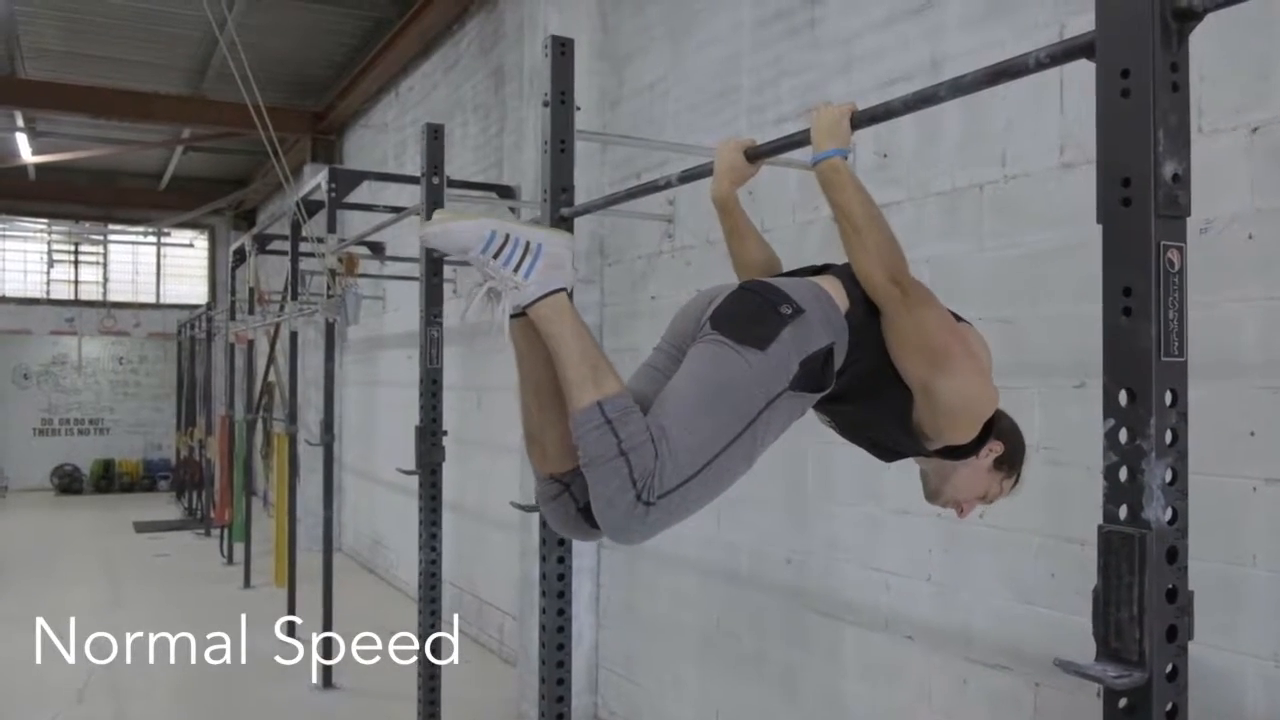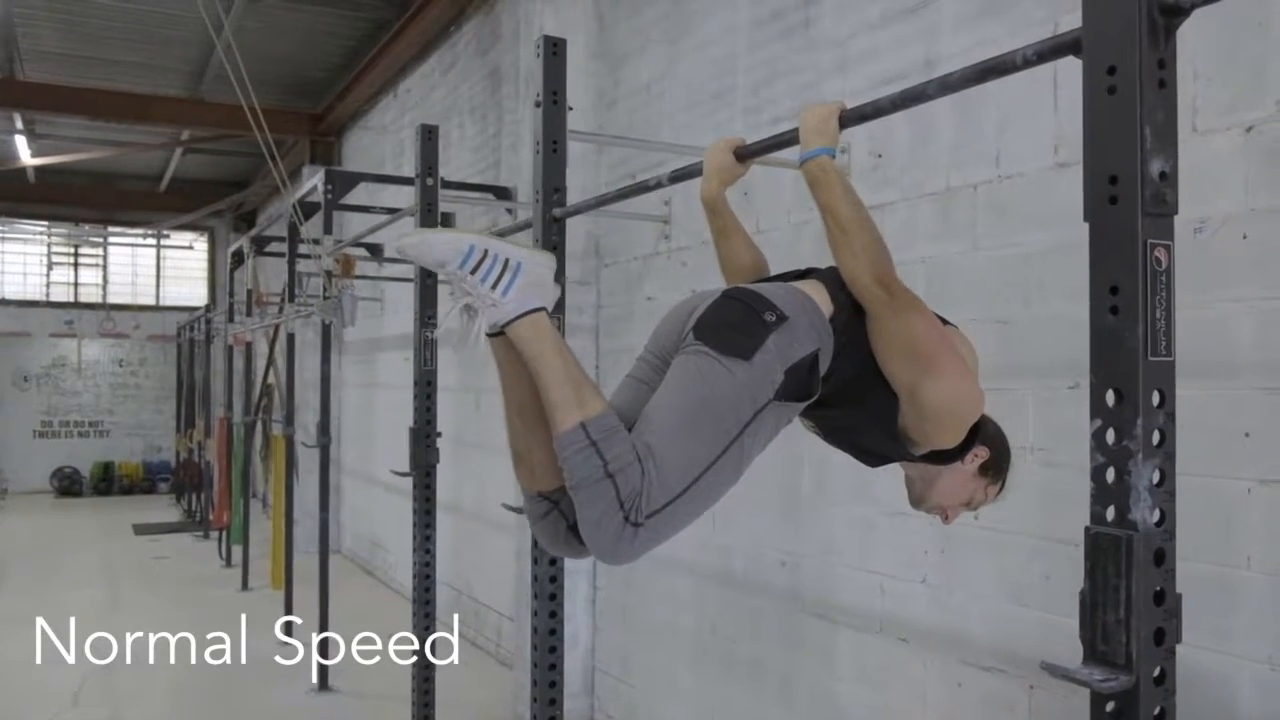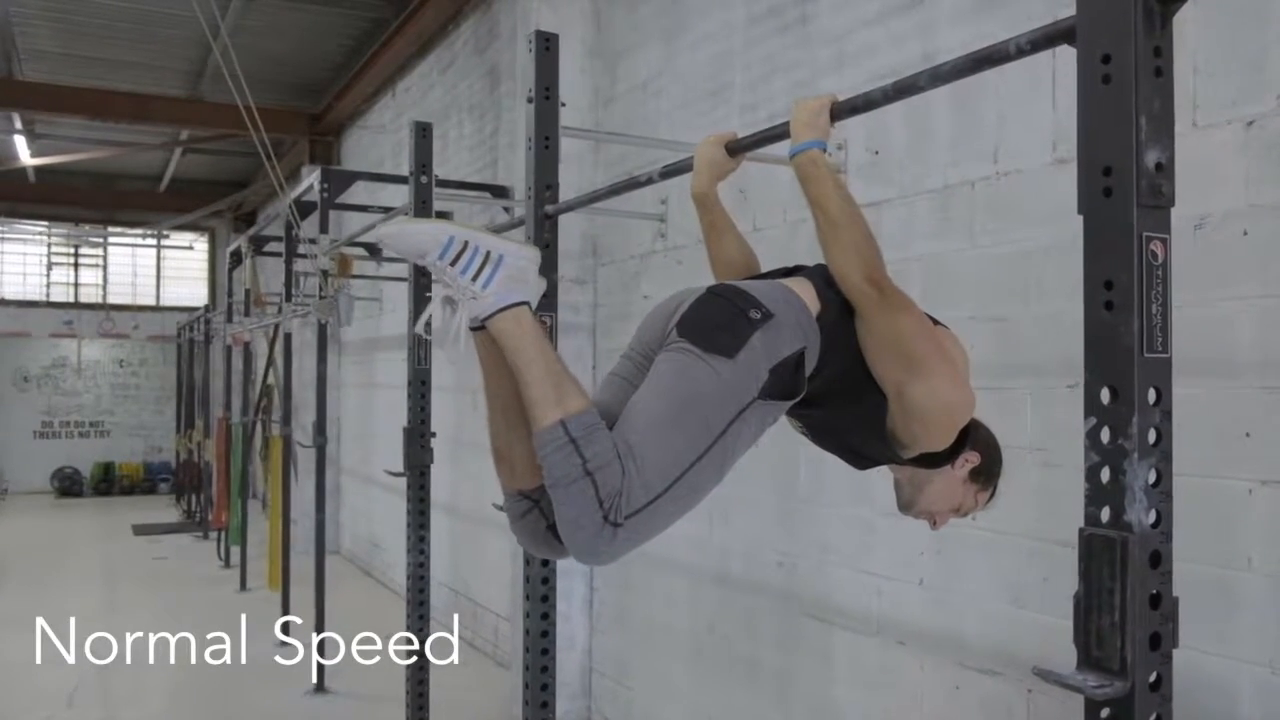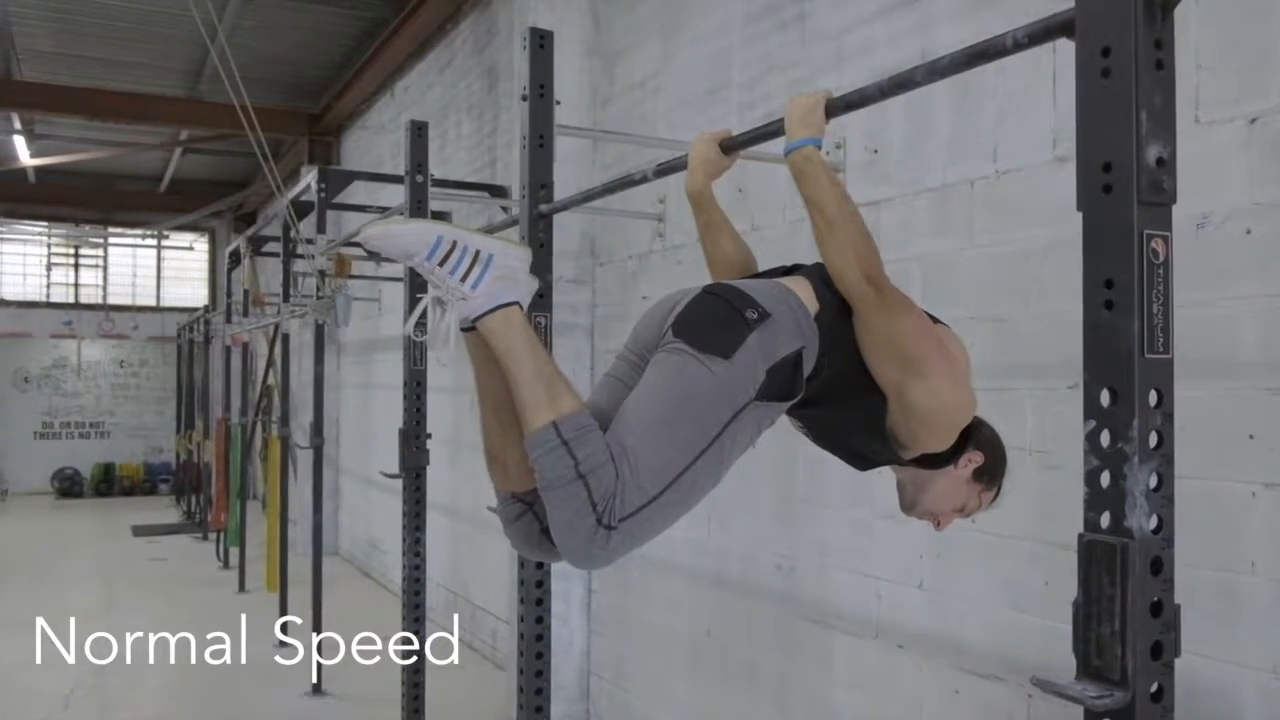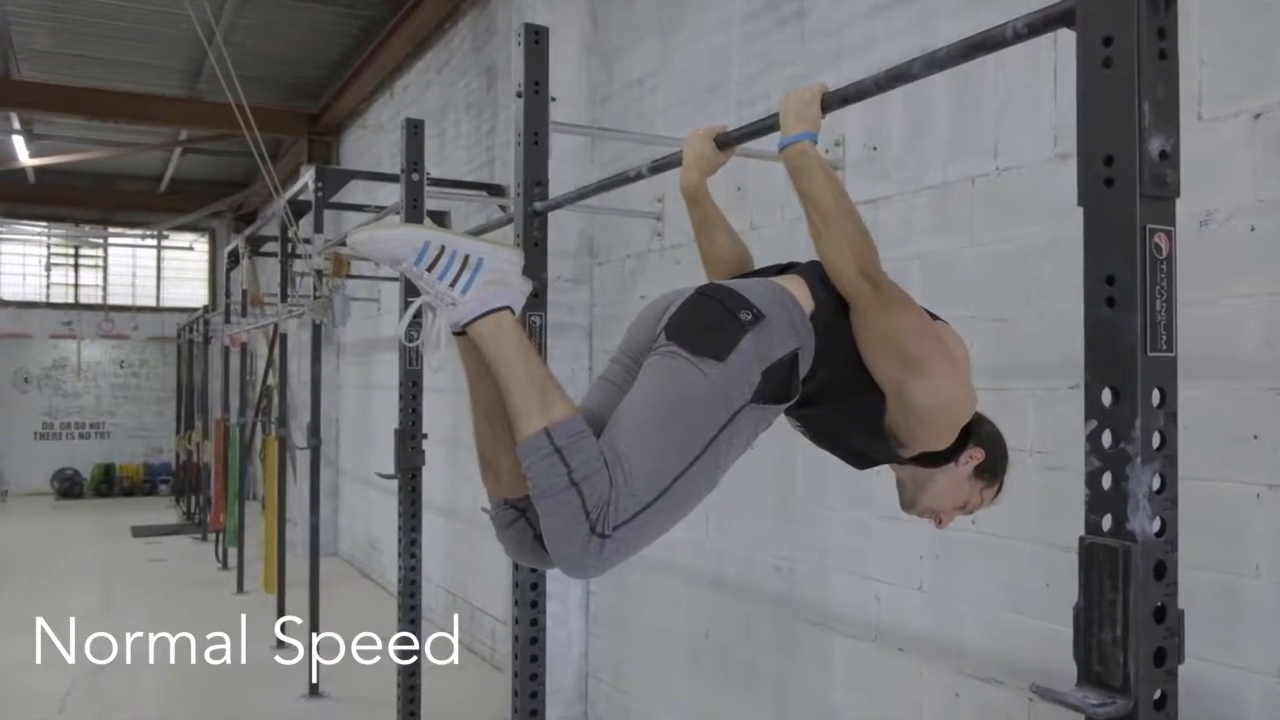
dt=0.4s
person 1, frame 1
right shoulder: (964, 402)
right elbow: (894, 289)
right wrist: (830, 160)
left hip: (727, 314)
right hip: (776, 337)
left knee: (574, 508)
right knee: (628, 506)
left ankle: (527, 295)
right ankle: (538, 282)
person 1, frame 2
right shoulder: (952, 403)
right elbow: (881, 291)
right wrist: (818, 160)
left hip: (715, 319)
right hip: (764, 344)
left knee: (564, 526)
right knee: (618, 528)
left ankle: (507, 316)
right ankle: (517, 302)
person 1, frame 3
right shoulder: (941, 405)
right elbow: (869, 288)
right wrist: (808, 154)
left hip: (701, 315)
right hip: (748, 341)
left knee: (544, 526)
right knee: (595, 528)
left ankle: (489, 306)
right ankle: (499, 294)
person 1, frame 4
left shoulder: (861, 419)
right shoulder: (942, 407)
right elbow: (868, 288)
right wrist: (803, 151)
left hip: (697, 317)
right hip: (745, 341)
left knee: (537, 531)
right knee: (589, 532)
left ankle: (482, 308)
right ankle: (491, 298)
person 1, frame 5
right shoulder: (942, 403)
right elbow: (864, 282)
right wrist: (798, 144)
left hip: (693, 316)
right hip: (738, 342)
left knee: (532, 536)
right knee: (583, 540)
left ankle: (474, 312)
right ankle: (482, 301)
